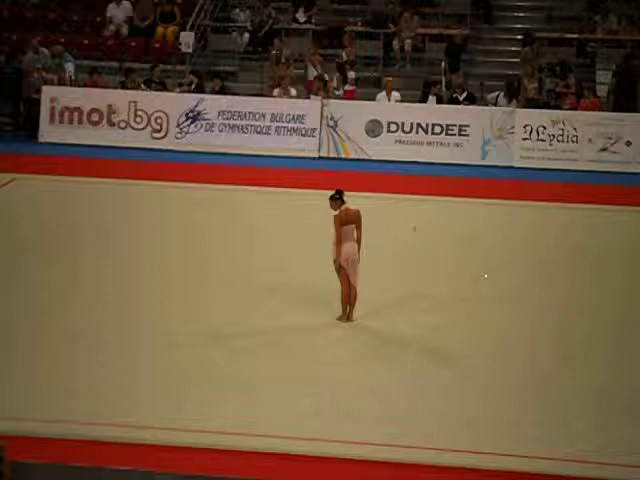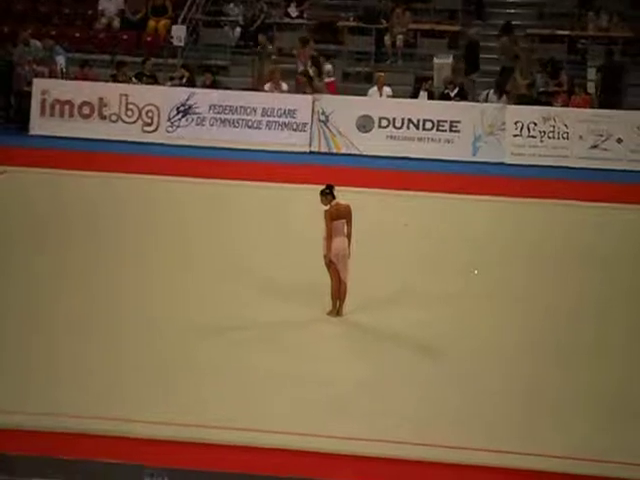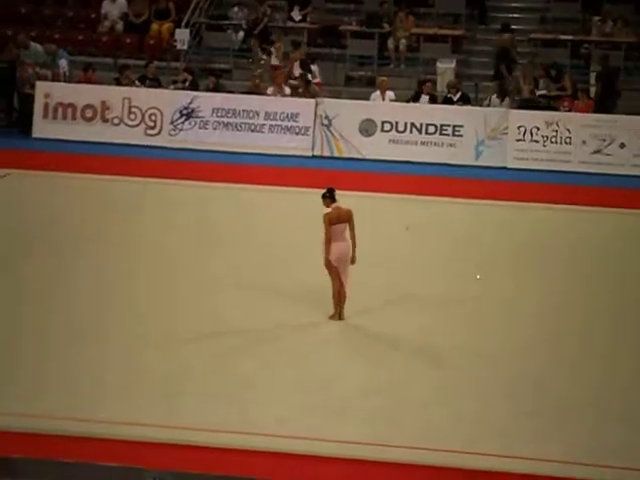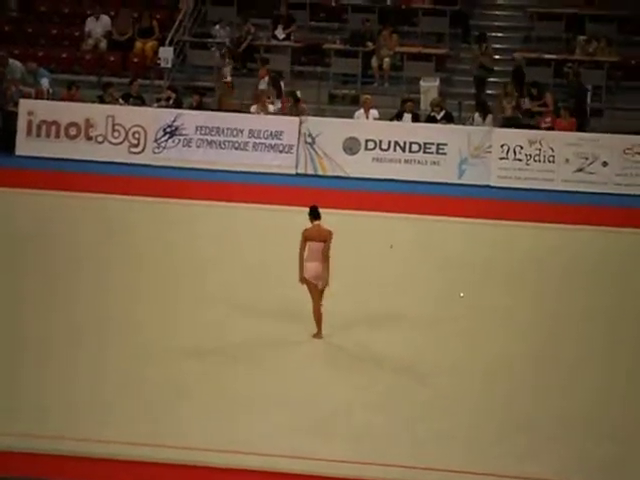
dt=0.5s
person 1, frame 1
left shoulder: (338, 217)
right shoulder: (357, 213)
left elbow: (338, 239)
right elbow: (359, 235)
left wrist: (337, 259)
right wrist: (358, 252)
left hip: (342, 250)
right hip: (353, 248)
left knee: (344, 284)
right knee: (353, 283)
left ankle: (344, 315)
right ankle: (351, 314)
person 1, frame 2
left shoulder: (329, 212)
right shoulder: (347, 208)
left elbow: (329, 234)
right elbow: (349, 230)
left wrist: (327, 254)
right wrist: (348, 247)
left hip: (333, 245)
right hip: (343, 244)
left knee: (334, 279)
right knee: (343, 278)
left ankle: (334, 310)
right ankle: (341, 309)
person 1, frame 3
left shoulder: (328, 216)
right shoulder: (348, 212)
left elbow: (328, 238)
right elbow: (352, 234)
left wrist: (326, 258)
right wrist: (354, 253)
left hip: (333, 249)
right hip: (345, 247)
left knee: (335, 282)
right knee: (342, 282)
left ankle: (336, 313)
right ankle: (341, 313)
person 1, frame 4
left shoulder: (306, 232)
right shoulder: (328, 233)
left elbow: (301, 253)
right elbow: (326, 255)
left wrist: (301, 273)
right wrist: (327, 275)
left hip: (309, 267)
right hip: (321, 267)
left knee: (315, 300)
right knee: (322, 284)
left ankle: (319, 332)
right ankle: (320, 301)
